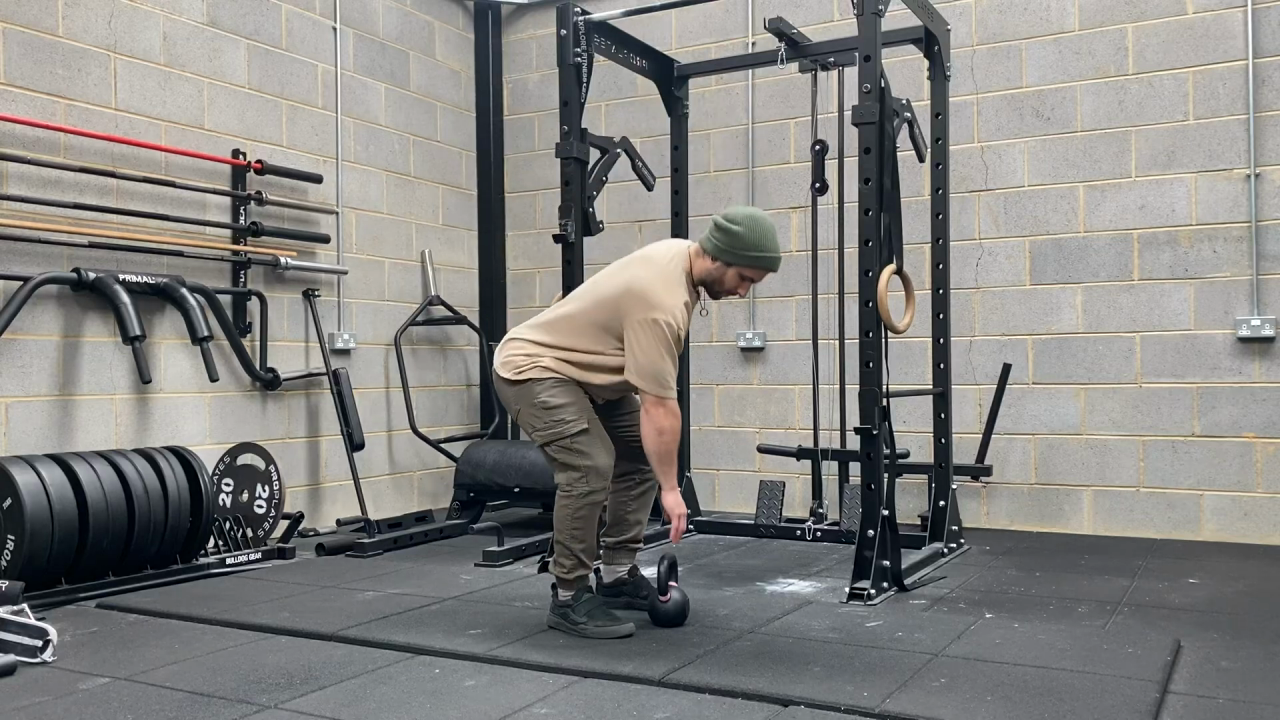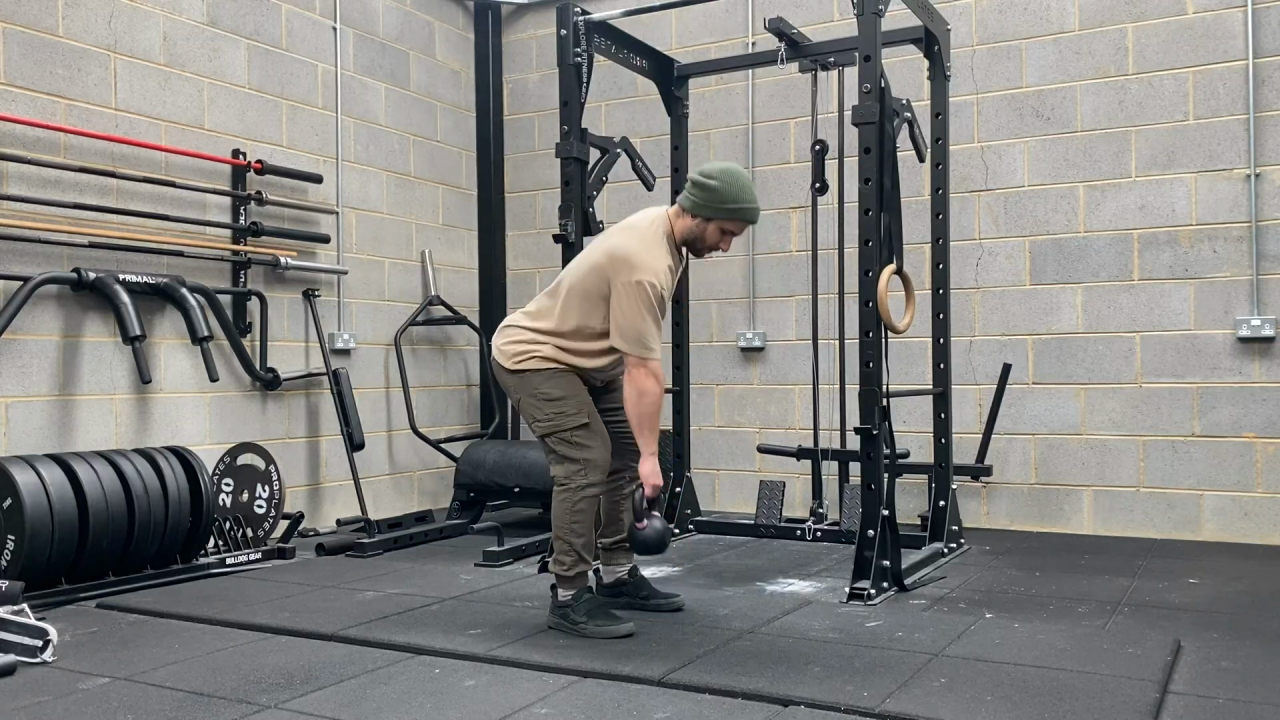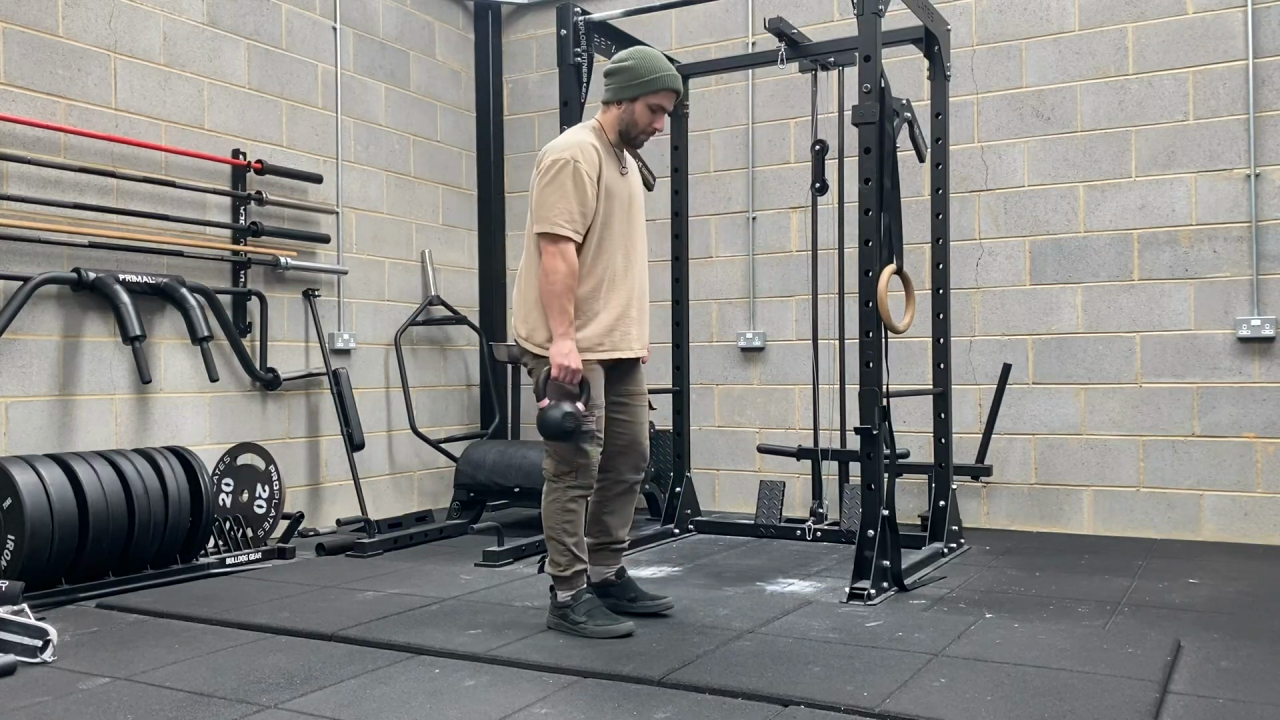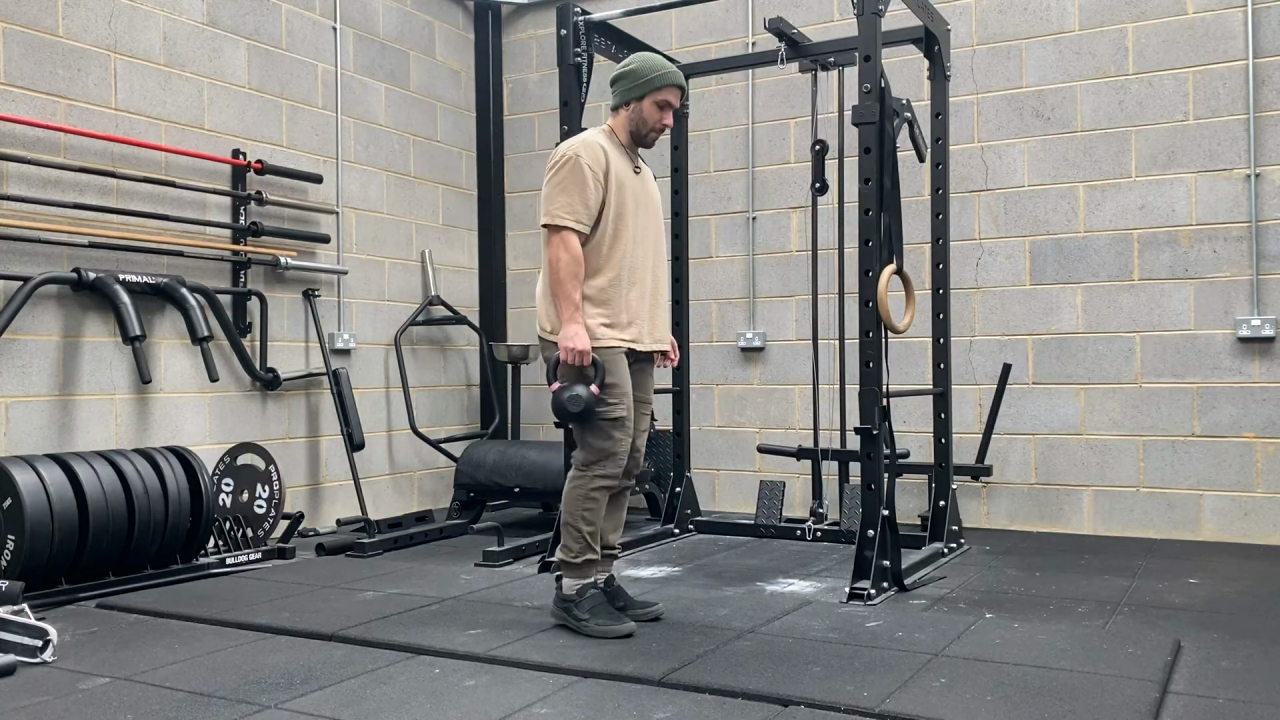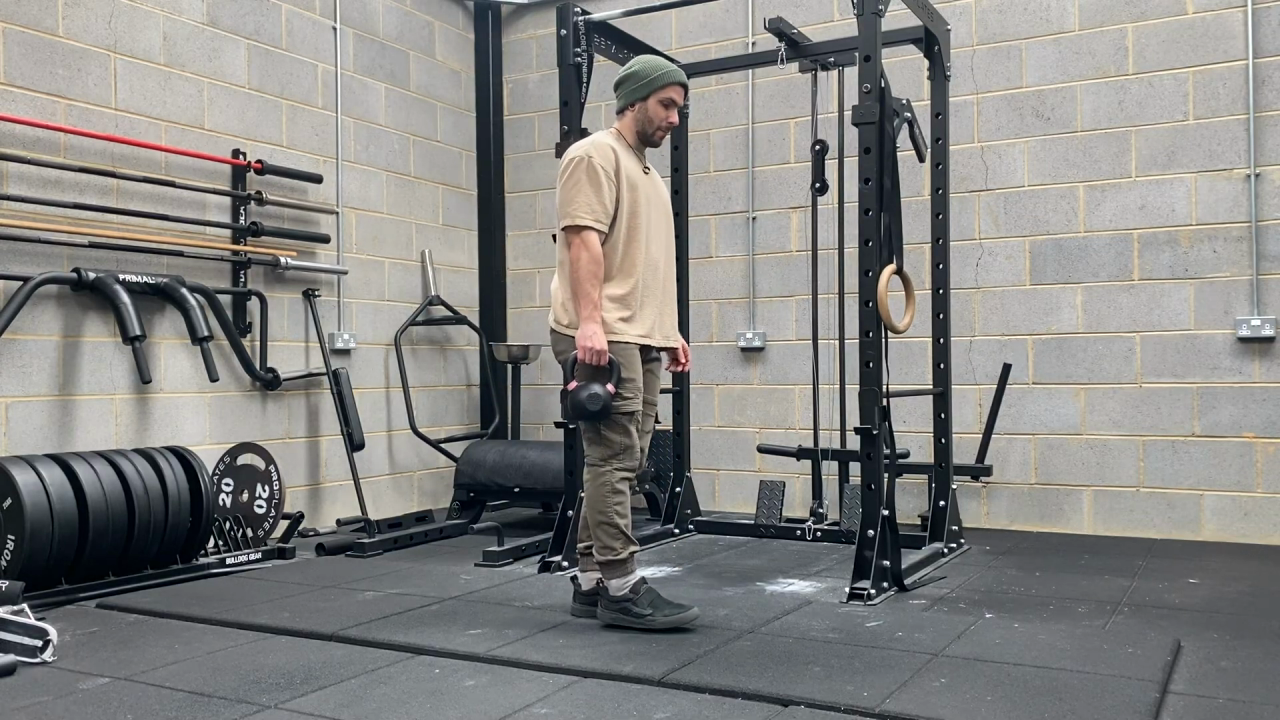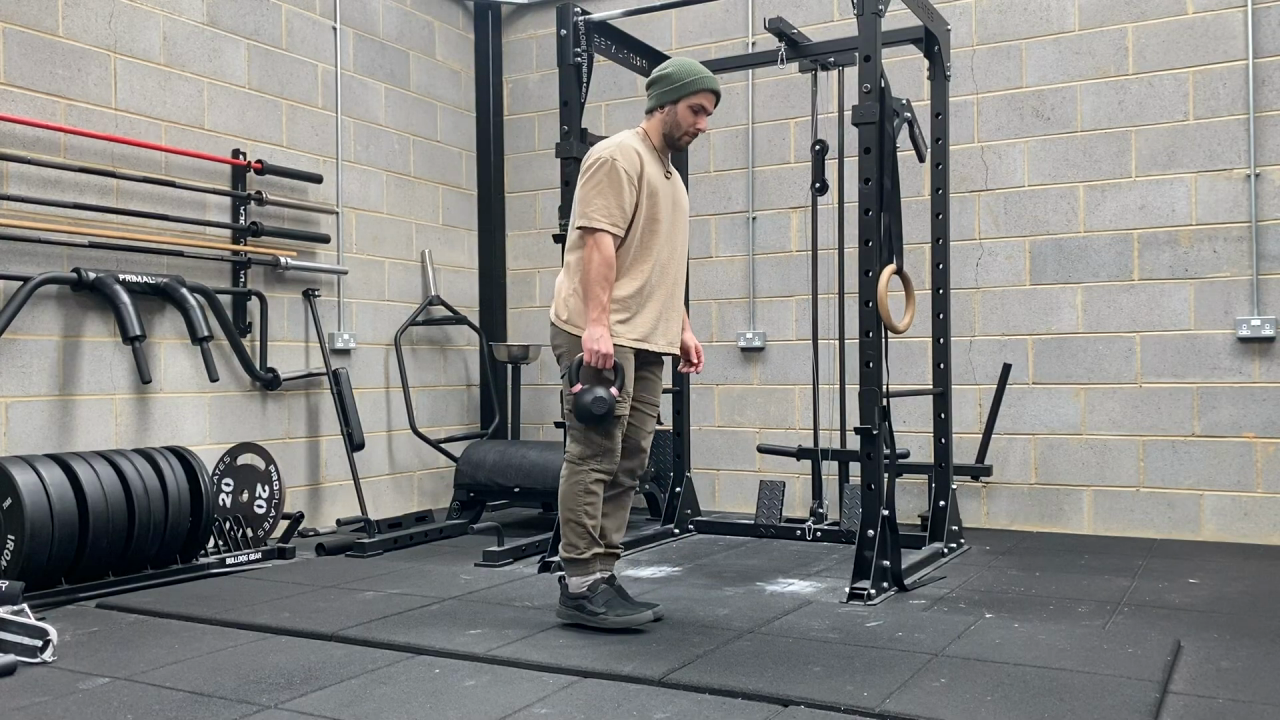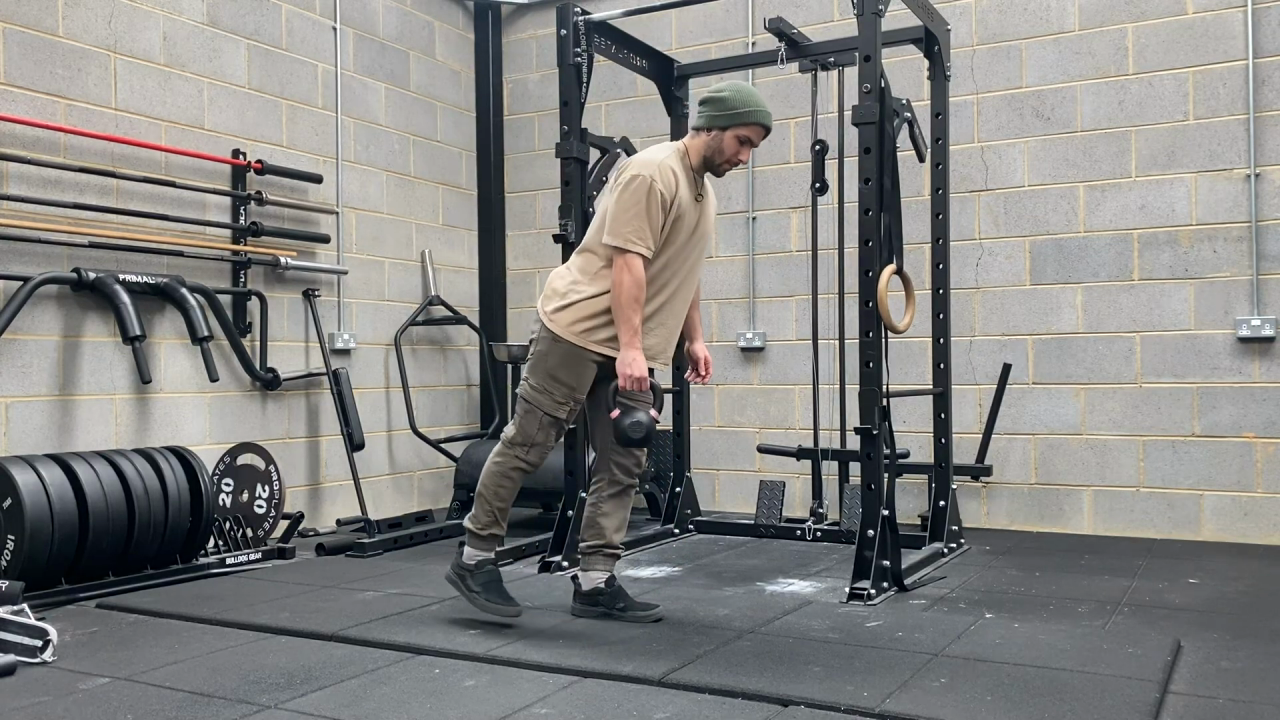
dt=0.7s
person 1, frame 1
left shoulder: (682, 257)
right shoulder: (660, 302)
right elbow: (660, 408)
right wrist: (671, 490)
left hip: (585, 369)
right hip: (532, 366)
left knee: (642, 458)
right knee: (590, 467)
left ankle: (617, 574)
right ankle: (570, 595)
person 1, frame 2
left shoulder: (664, 232)
right shoulder: (646, 263)
right elbow: (641, 370)
right wrist: (649, 458)
left hip: (581, 354)
right hip: (533, 355)
left knee: (623, 461)
right knee: (586, 463)
left ankle: (616, 576)
right ankle: (569, 596)
person 1, frame 3
left shoulder: (623, 161)
right shoulder: (574, 155)
right elbow: (557, 251)
left wrist: (632, 324)
right wrist: (563, 339)
left hip: (618, 345)
right hip: (571, 347)
left knee: (629, 460)
right knee: (575, 469)
left ankle: (606, 574)
right ankle: (569, 595)
person 1, frame 4
left shoulder: (640, 170)
right shoulder: (585, 154)
right elbow: (563, 240)
left wrist: (658, 327)
right wrist: (570, 324)
left hip: (632, 339)
right hip: (591, 336)
left knee: (623, 462)
right knee: (601, 456)
left ankle: (596, 581)
right ankle: (573, 588)
person 1, frame 5
left shoulder: (646, 172)
right shoulder: (595, 155)
right elbow: (584, 241)
left wrist: (668, 329)
right wrist: (590, 322)
left hip: (640, 337)
right hip: (602, 336)
left knee: (622, 460)
right knee: (614, 458)
left ankle: (592, 581)
right ankle: (621, 586)
person 1, frame 6
left shoulder: (669, 173)
right shoulder: (618, 157)
right elbow: (598, 244)
left wrist: (683, 328)
right wrist: (596, 325)
left hip: (644, 340)
right hip: (600, 335)
left knee: (628, 462)
right knee: (594, 456)
left ankle: (598, 576)
right ankle: (579, 585)
person 1, frame 7
left shoulder: (705, 191)
right shoulder: (651, 174)
left elbow: (685, 274)
right elbow: (628, 265)
left wrist: (694, 339)
right wrist: (631, 350)
left hip: (631, 348)
right hip: (577, 329)
left knee: (622, 465)
right knee: (528, 443)
left ankle: (595, 581)
right ankle: (475, 557)
